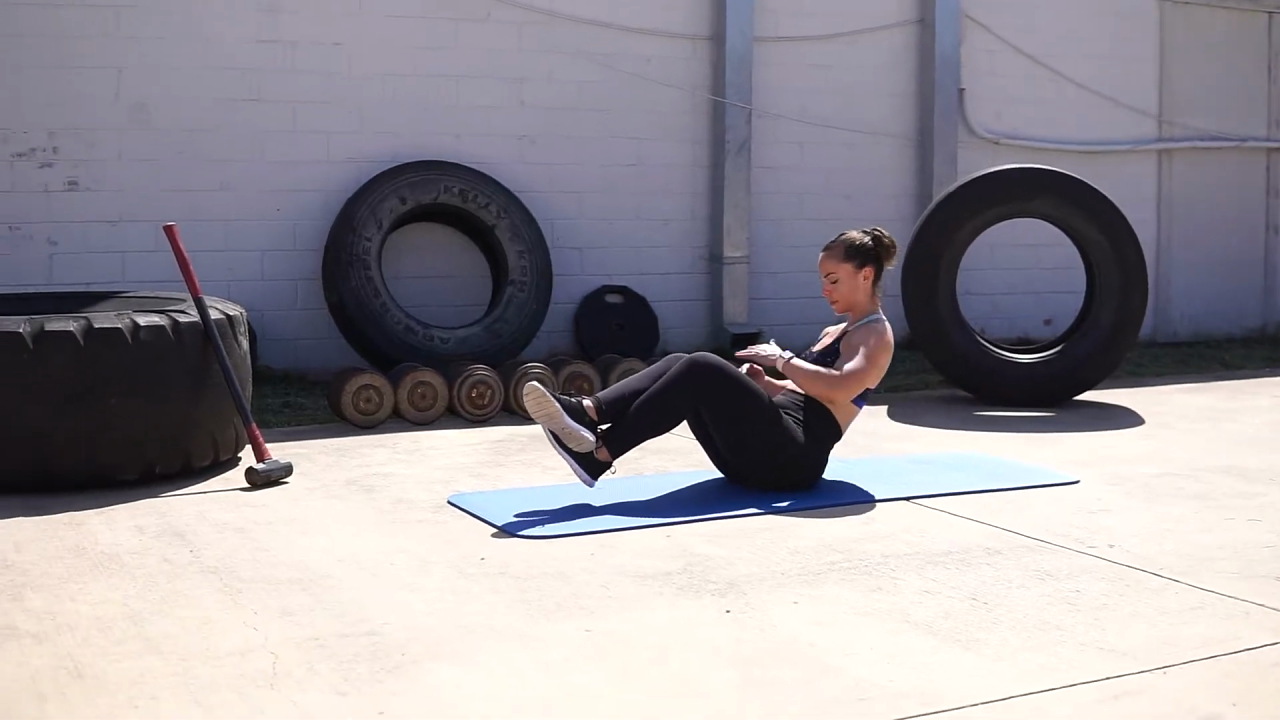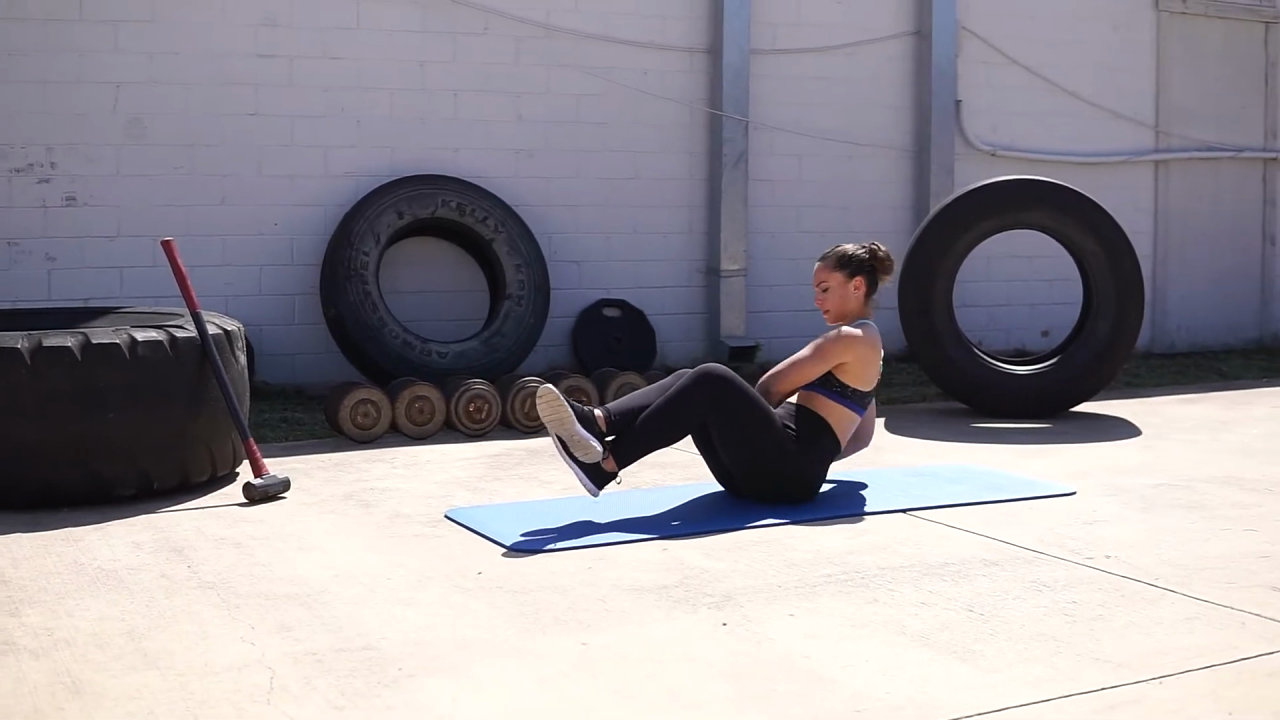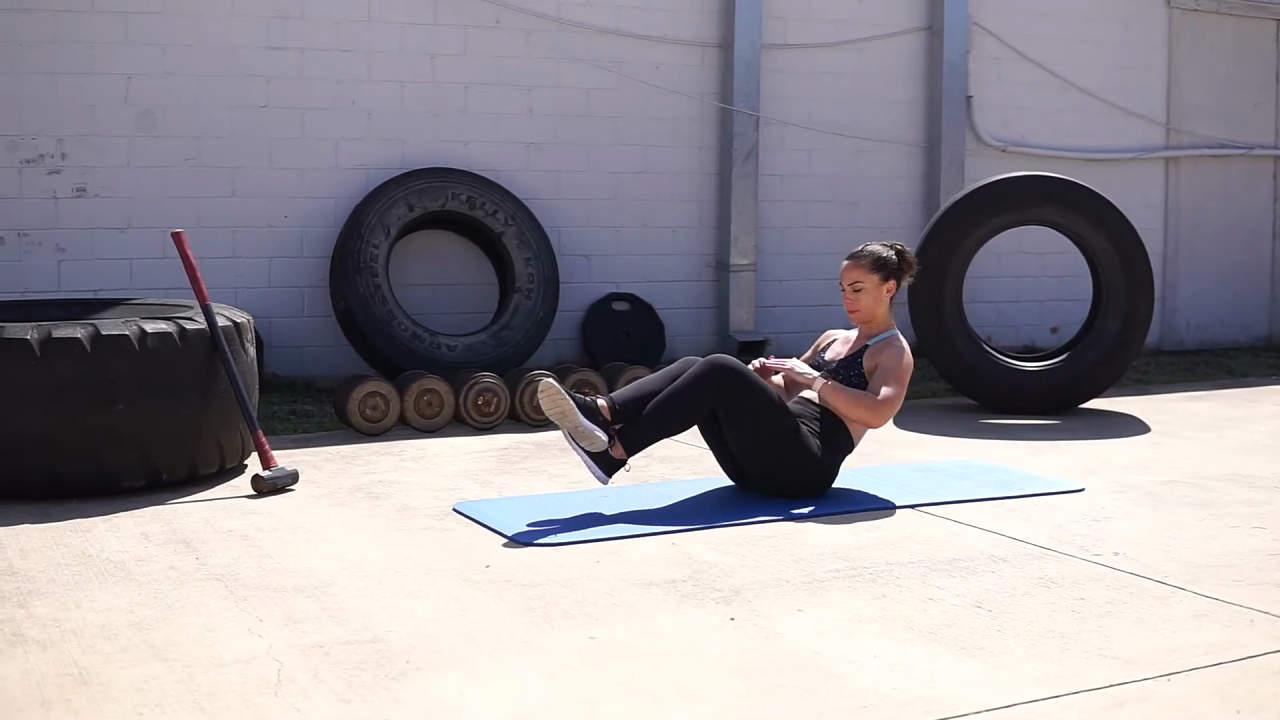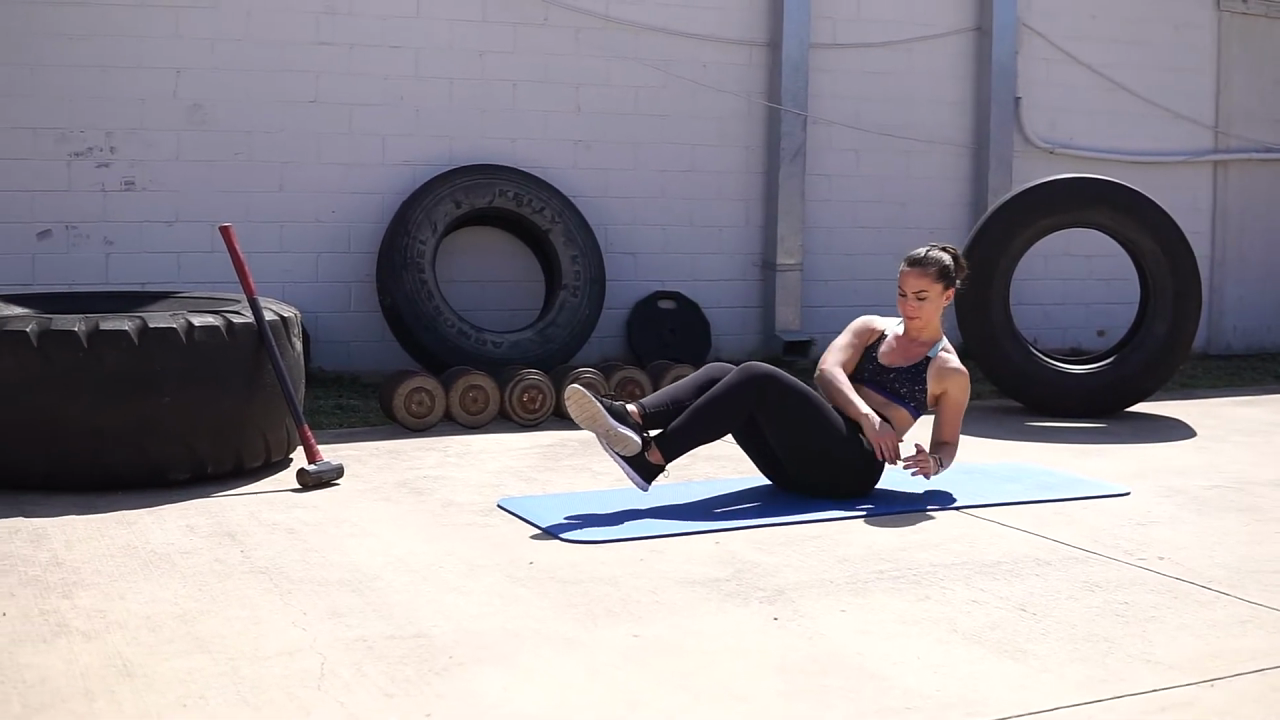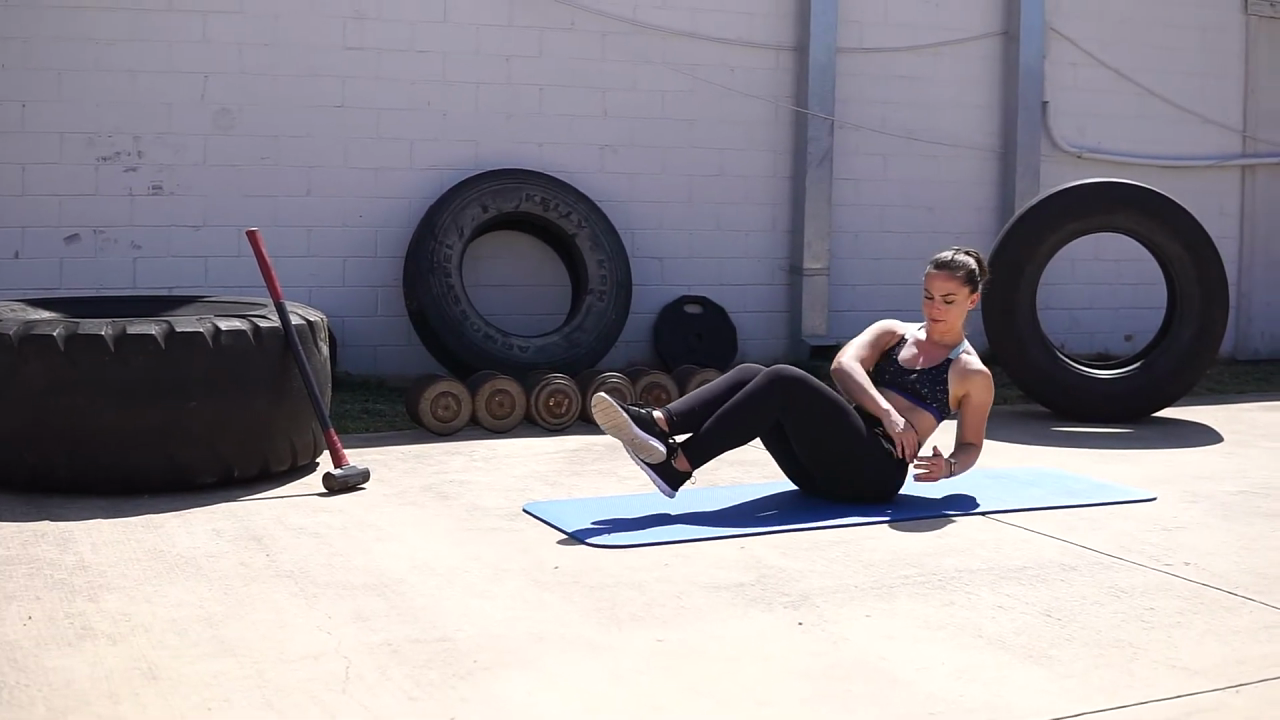
dt=1s
person 1, frame 1
left shoulder: (875, 337)
right shoulder: (835, 331)
left elbow: (839, 389)
left wrist: (781, 359)
right wrist: (763, 381)
left hip: (792, 458)
right hip: (752, 453)
left knee: (703, 368)
right knee: (678, 365)
left ankle: (601, 453)
right ankle: (585, 412)
person 1, frame 2
left shoulder: (852, 339)
right shoulder: (858, 344)
left elbow: (777, 385)
right elbow: (861, 436)
left wrist: (741, 401)
left hip: (791, 471)
right hip: (765, 466)
left knee: (711, 380)
right knee: (686, 381)
left ankle: (606, 463)
right ankle: (595, 421)
person 1, frame 3
left shoulder: (894, 352)
right shoulder: (836, 339)
left elbow: (878, 413)
right elbow: (790, 388)
left wrist: (813, 380)
right wrist: (774, 376)
left hip: (803, 466)
right hip: (762, 463)
left knee: (721, 371)
right knee: (691, 368)
left ankle: (614, 451)
right ankle: (599, 411)
person 1, frame 4
left shoulder: (950, 372)
right shoulder: (873, 328)
left elbow: (946, 447)
right elbow: (829, 370)
left wrist: (930, 462)
right wrist: (869, 417)
left hip: (849, 465)
right hip: (804, 464)
left knee: (757, 379)
right knee: (720, 374)
left ankle: (652, 456)
right ankle: (629, 416)
person 1, frame 5
left shoulder: (974, 375)
right shoulder: (891, 332)
left elbow: (969, 447)
right elbow: (843, 369)
left wrist: (944, 466)
right wrist: (892, 420)
left hip: (871, 470)
right hip: (823, 469)
left knee: (782, 380)
right knee: (750, 375)
left ankle: (677, 463)
right ankle: (655, 423)
